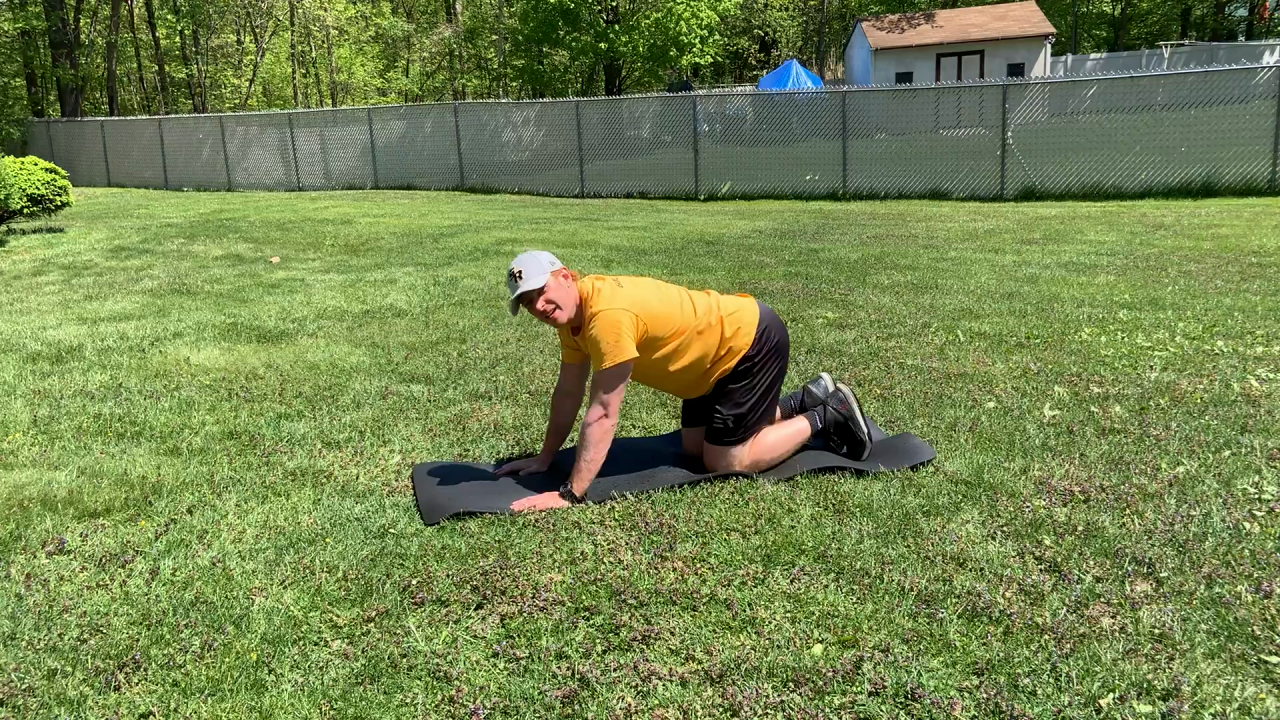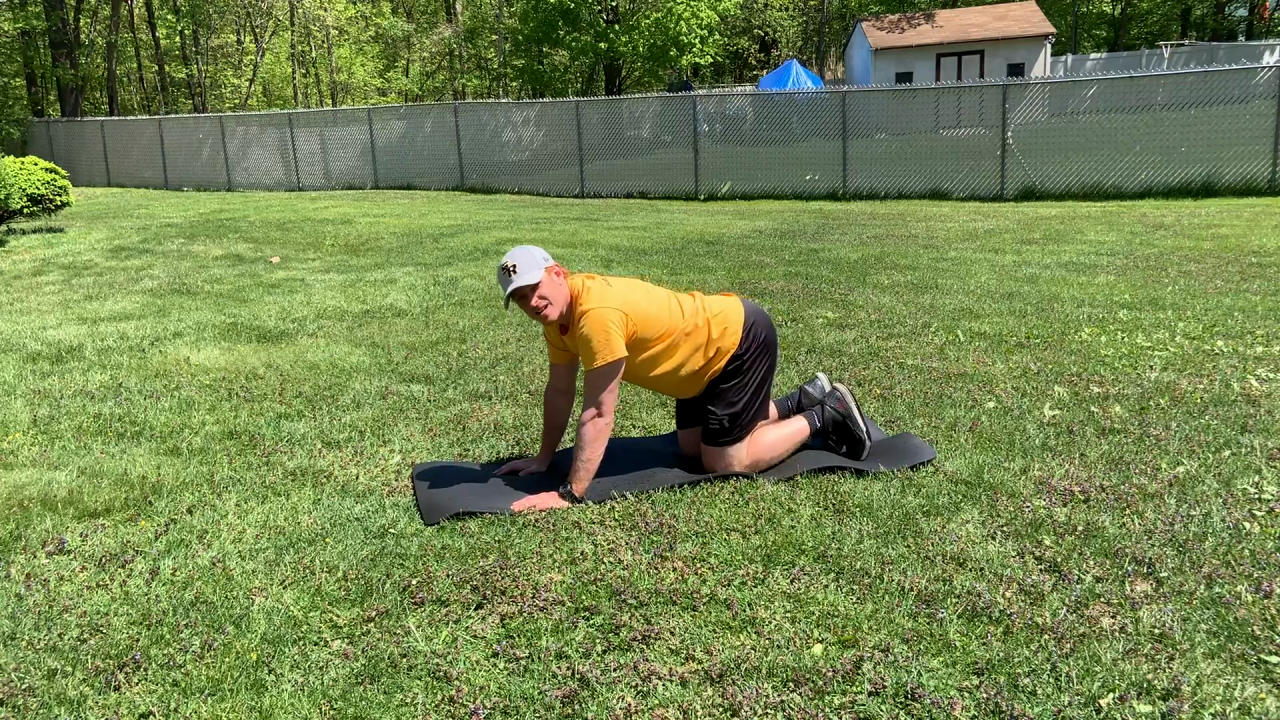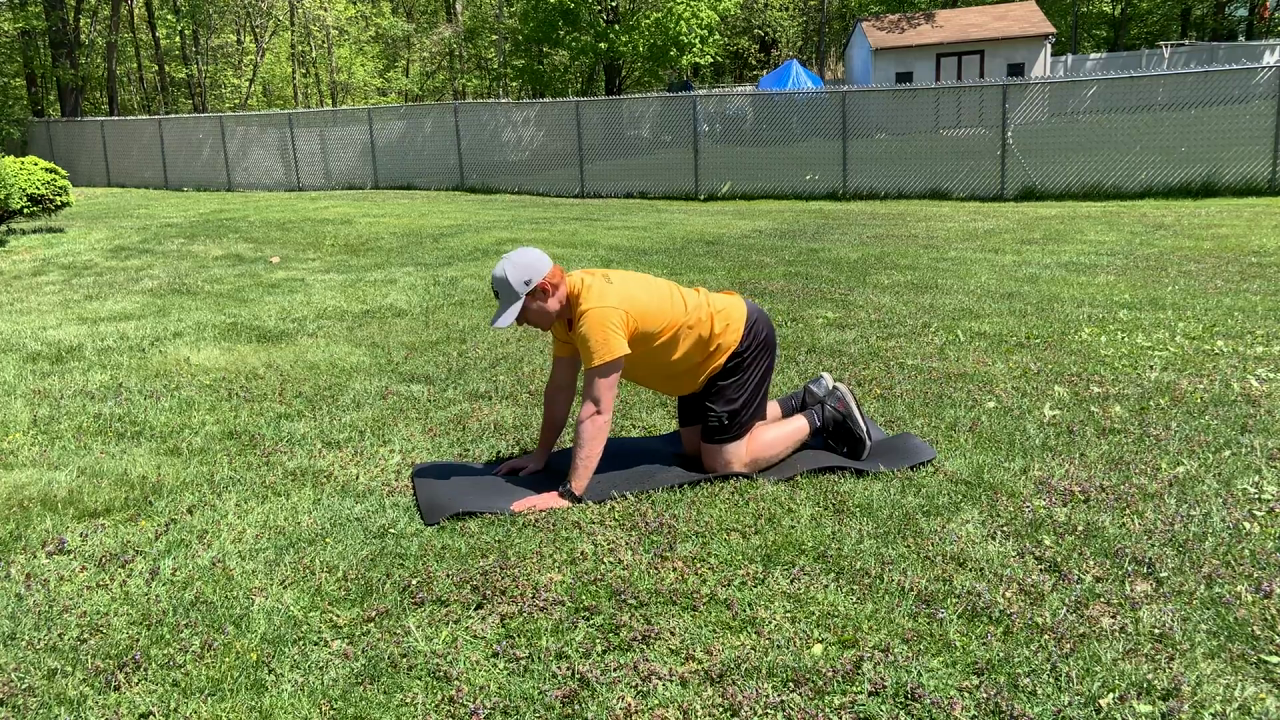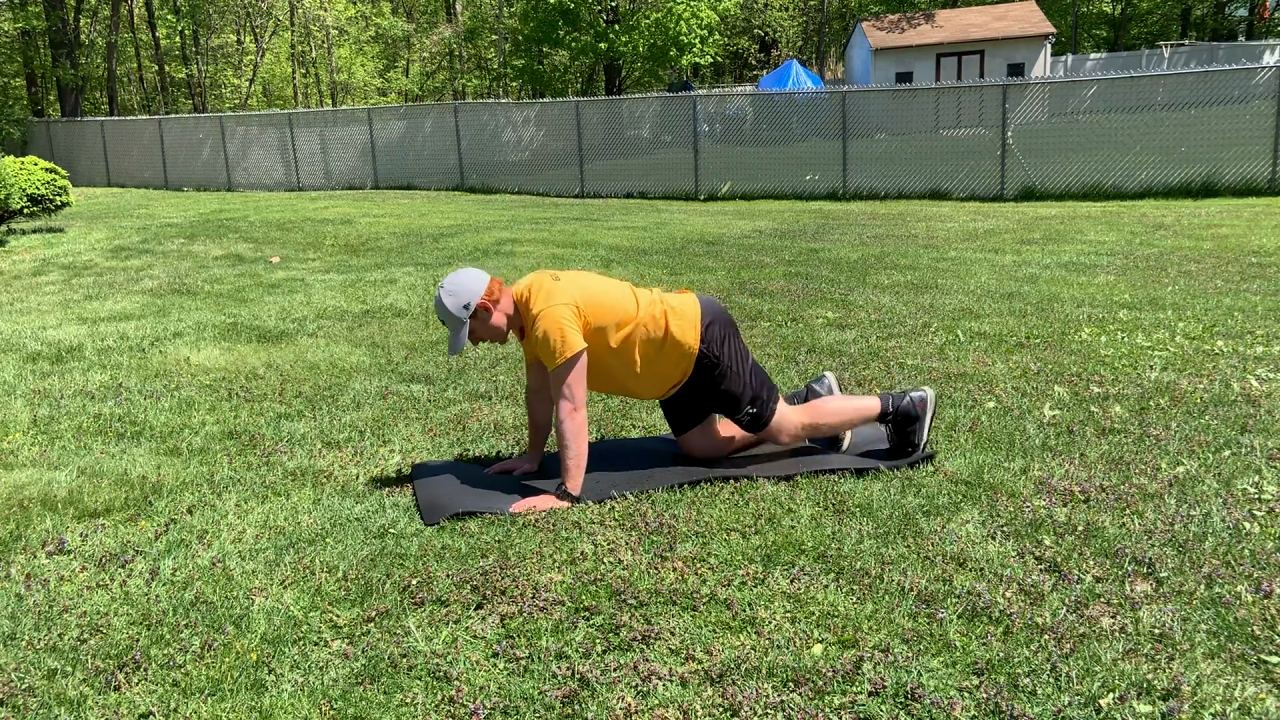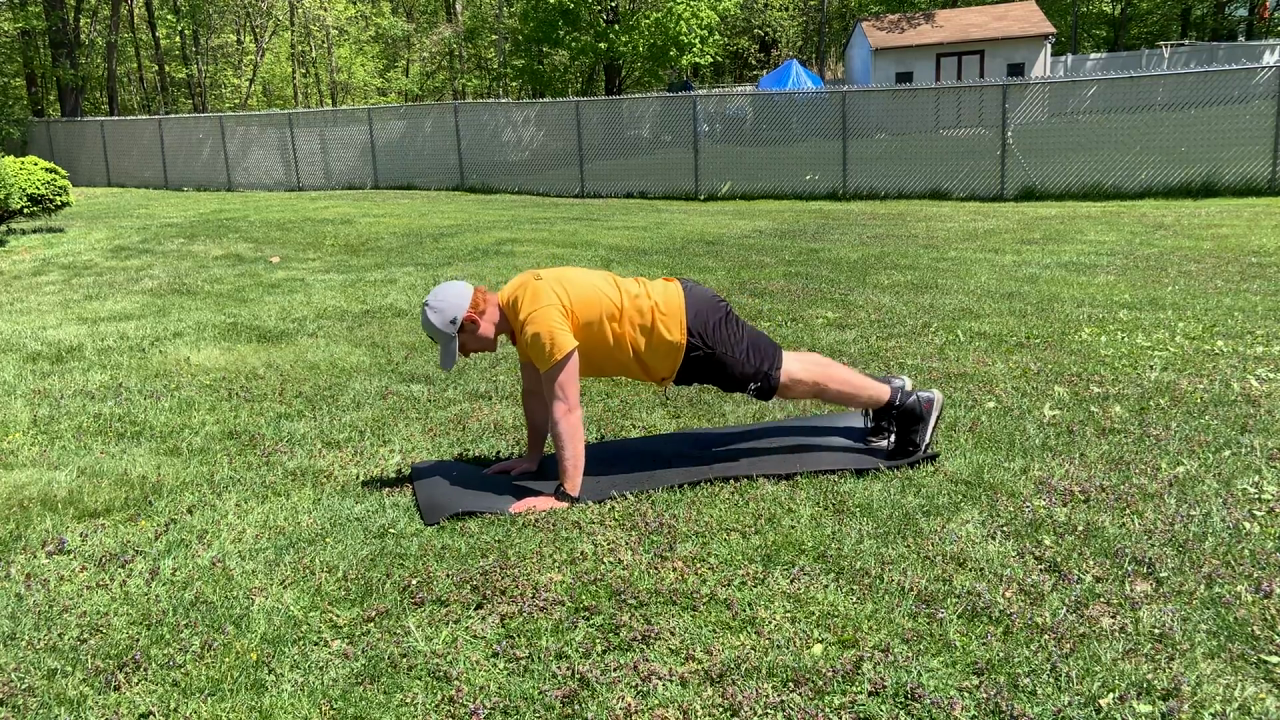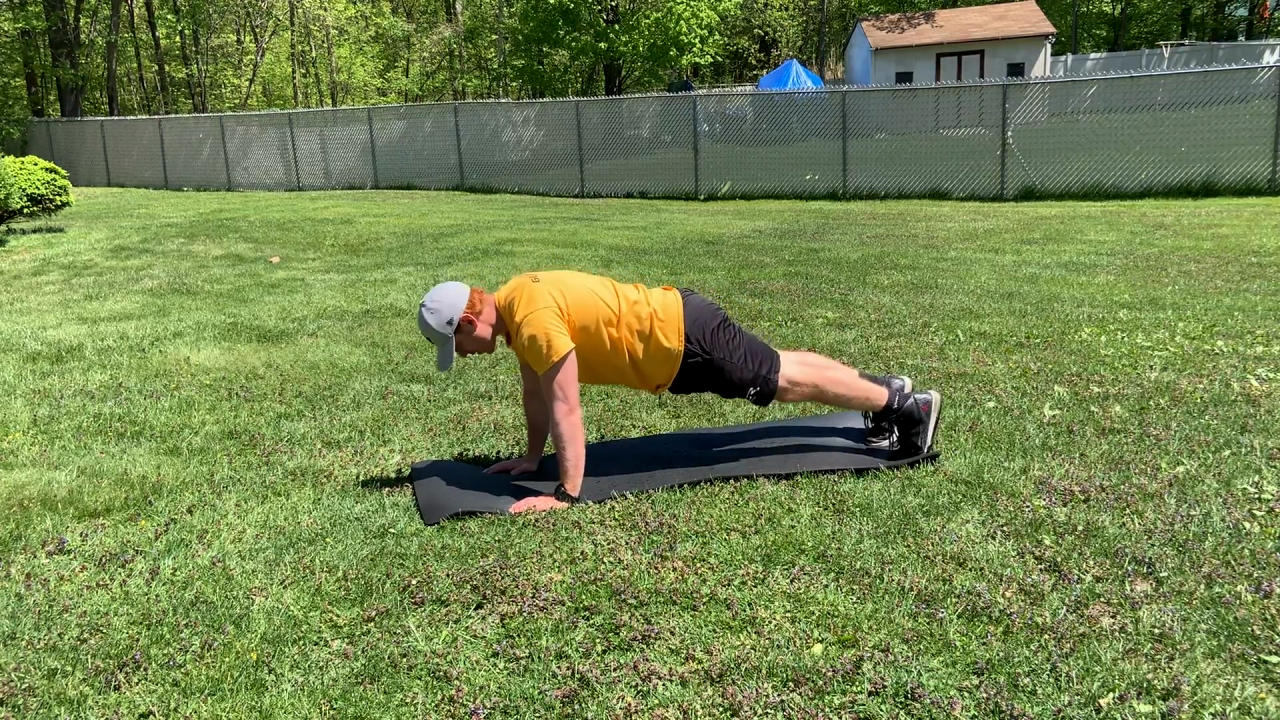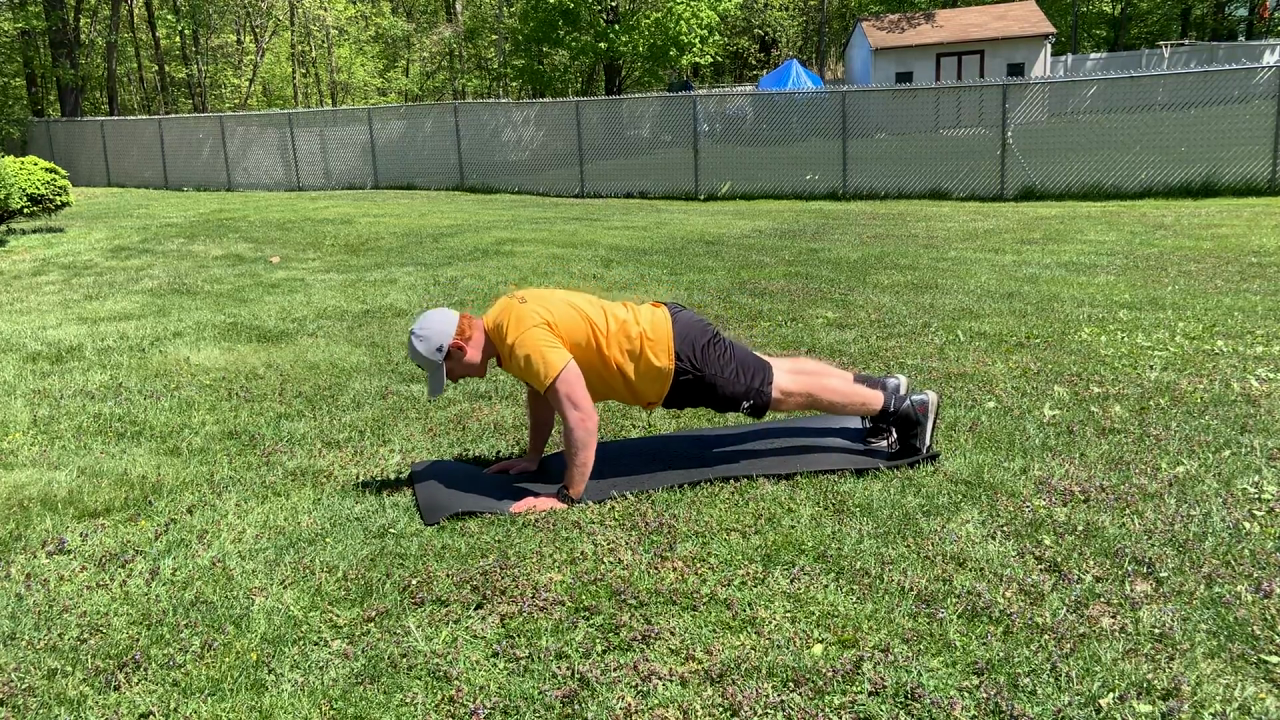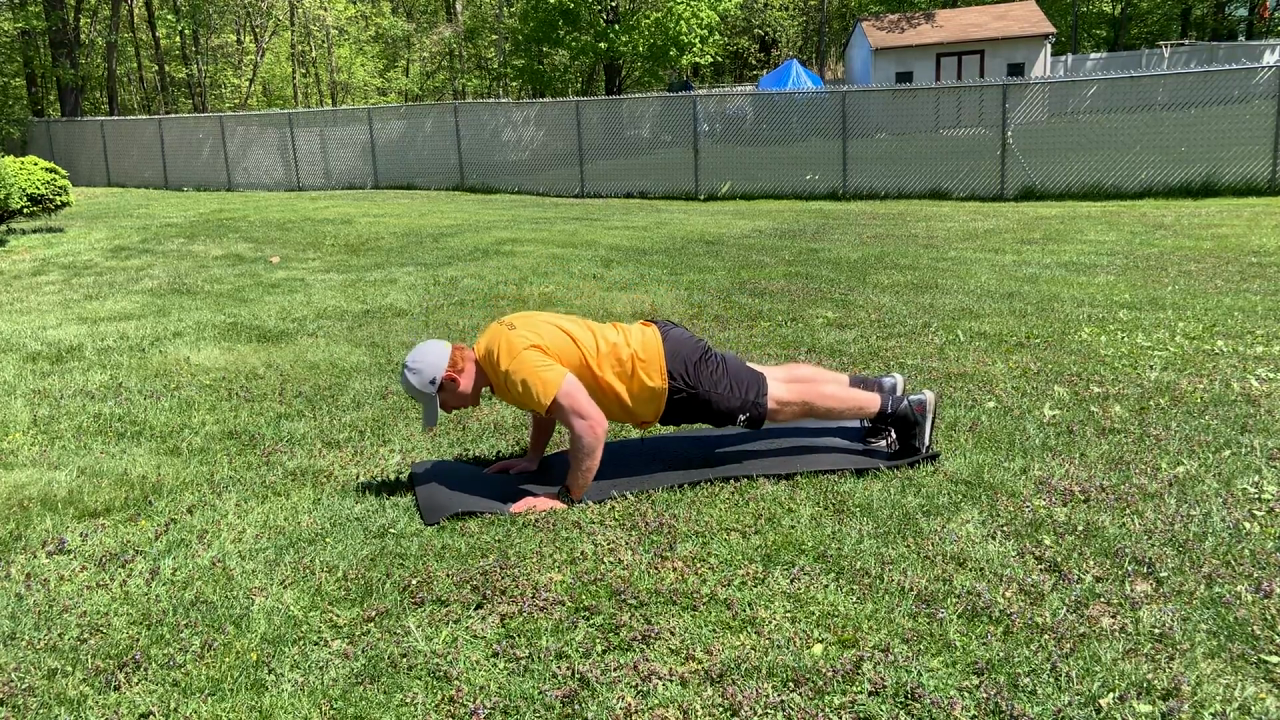
dt=0.7s
person 1, frame 1
left shoulder: (607, 315)
right shoulder: (570, 310)
left elbow: (603, 414)
right elbow: (568, 392)
left wrist: (570, 493)
right wrist: (544, 458)
left hip: (754, 340)
right hip: (722, 340)
left knee: (724, 461)
right knee: (695, 446)
left ankle: (826, 415)
right ankle: (807, 399)
person 1, frame 2
left shoulder: (596, 315)
right shoulder: (557, 310)
left elbow: (598, 415)
right elbow: (559, 392)
left wrist: (569, 494)
right wrist: (543, 458)
left hip: (742, 339)
right hip: (714, 341)
left knee: (724, 462)
right knee: (693, 448)
left ankle: (823, 416)
right ankle: (803, 399)
person 1, frame 3
left shoulder: (597, 314)
right shoulder: (565, 304)
left elbow: (596, 412)
right elbow: (560, 388)
left wrist: (569, 493)
right wrist: (540, 455)
left hip: (740, 338)
right hip: (710, 342)
left knee: (725, 460)
right knee: (694, 445)
left ankle: (824, 414)
right ankle: (807, 399)
person 1, frame 4
left shoulder: (549, 315)
right shoulder: (527, 304)
left elbow: (571, 409)
right elbow: (539, 392)
left wrist: (567, 492)
right wrist: (532, 456)
left hip: (700, 339)
right hip: (681, 349)
left knee: (783, 428)
right knee: (701, 447)
left ankle: (902, 406)
right ankle: (810, 395)
person 1, frame 5
left shoulder: (537, 318)
right shoulder: (515, 302)
left elbow: (564, 408)
right elbow: (534, 390)
left wrist: (567, 493)
right wrist: (531, 457)
left hip: (689, 330)
right hip: (677, 310)
left knee: (790, 380)
right knee: (780, 368)
left ankle: (908, 403)
right ankle: (888, 391)
person 1, frame 6
left shoulder: (532, 319)
right shoulder: (513, 302)
left elbow: (564, 408)
right elbow: (535, 388)
left wrist: (567, 493)
right wrist: (531, 456)
left hip: (685, 340)
right hip: (673, 321)
left knee: (787, 383)
right knee: (779, 367)
left ankle: (906, 405)
right ankle: (884, 387)
person 1, frame 7
left shoulder: (521, 340)
right shoulder: (503, 318)
left elbow: (582, 417)
right elbow: (542, 388)
left wrist: (567, 496)
right wrist: (532, 456)
left hip: (673, 356)
right hip: (661, 333)
left knee: (781, 392)
right knee: (771, 372)
left ankle: (905, 408)
right ankle: (880, 387)
person 1, frame 8
left shoulder: (513, 365)
right shoulder: (496, 342)
left elbow: (591, 424)
left wrist: (568, 496)
right wrist: (532, 456)
left hip: (667, 377)
right hip: (654, 345)
left knee: (780, 401)
right knee: (766, 380)
left ankle: (901, 407)
right ankle: (876, 388)
